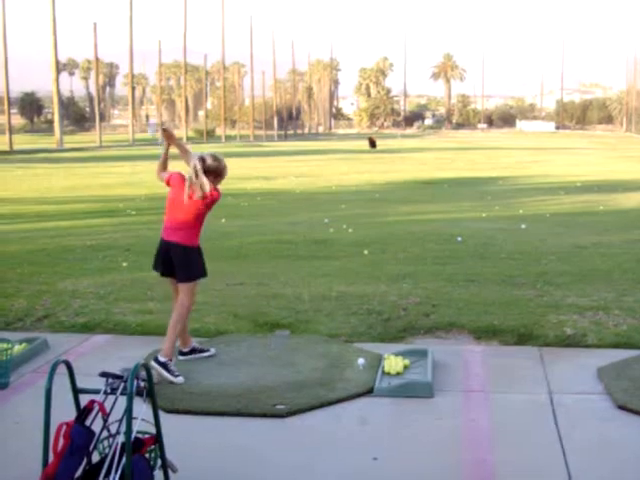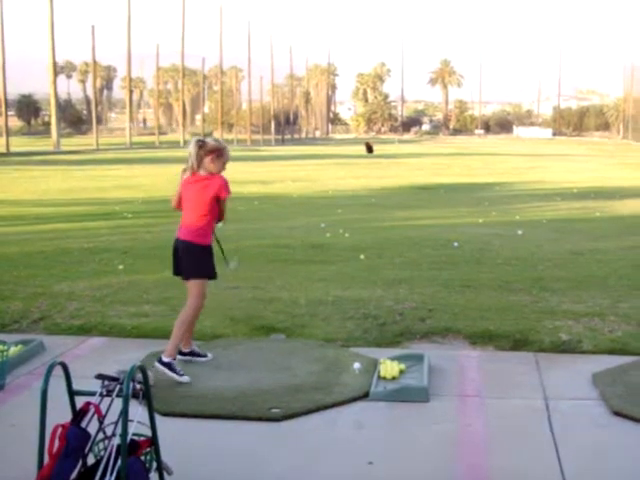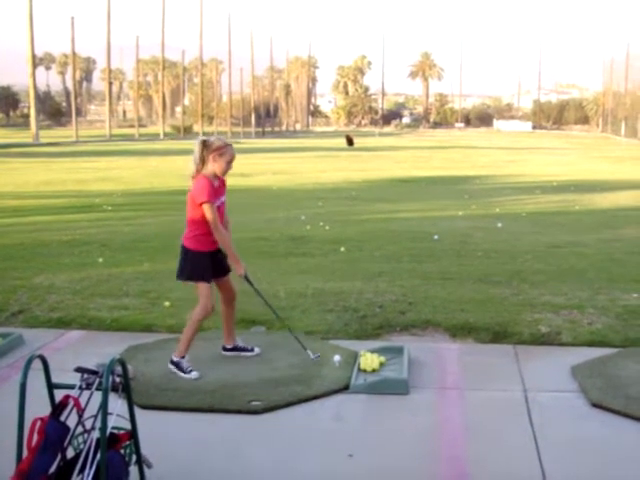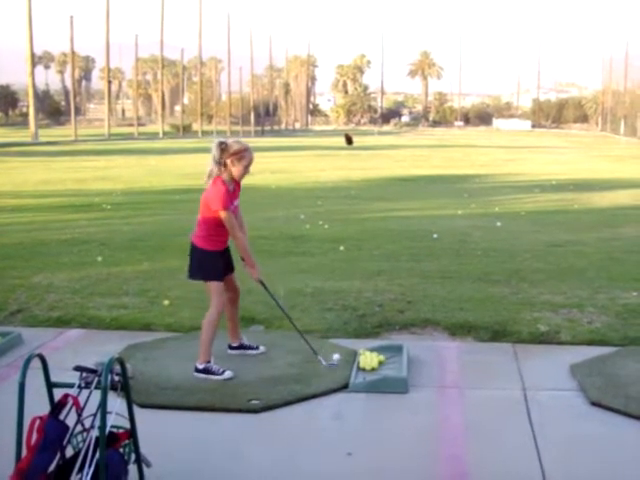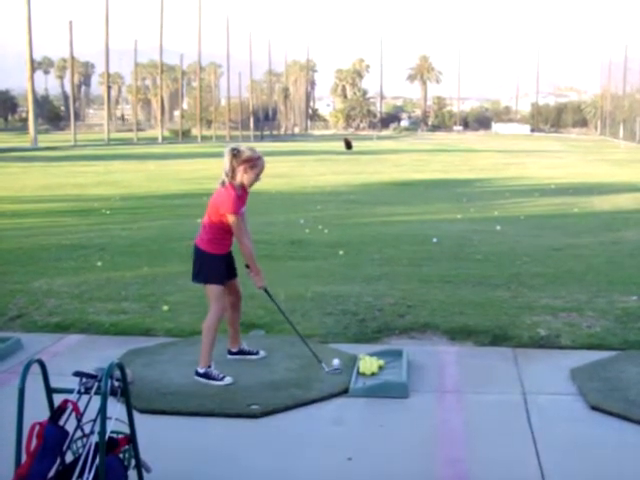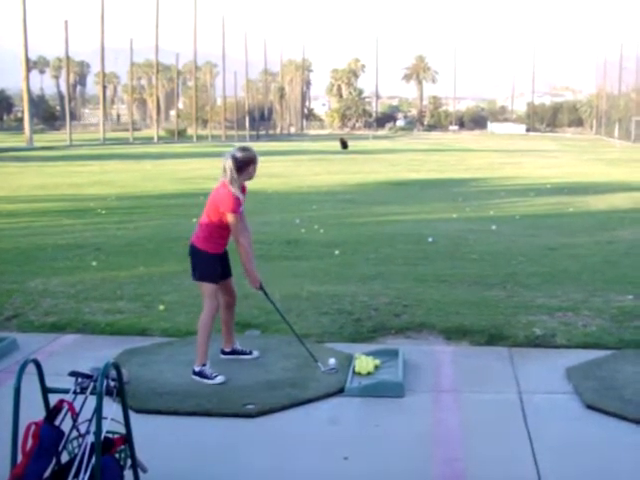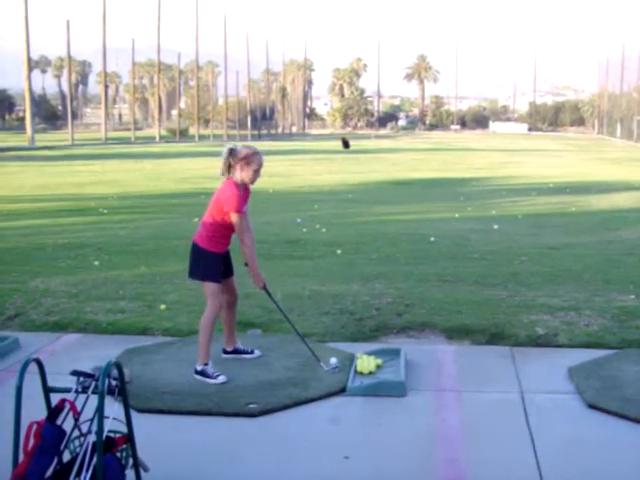
dt=0.7s
person 1, frame 1
left shoulder: (176, 181)
right shoulder: (212, 197)
left elbow: (160, 172)
right elbow: (192, 161)
left wrist: (167, 145)
right wrist: (177, 143)
left hip: (167, 245)
right hip: (187, 250)
left knee: (181, 298)
right knee: (185, 303)
left ankle: (186, 346)
right ankle: (164, 357)
person 1, frame 2
left shoulder: (186, 177)
right shoulder: (220, 183)
left elbow: (176, 205)
right elbow: (221, 216)
left hip: (182, 242)
right hip: (197, 246)
left knee: (197, 297)
right knee: (194, 302)
left ankle: (185, 347)
right ankle: (168, 356)
person 1, frame 3
left shoulder: (220, 182)
right shoulder: (203, 187)
left elbow: (224, 221)
right elbow: (217, 228)
left wrist: (230, 254)
right wrist: (235, 260)
left hip: (213, 249)
right hip: (196, 250)
left knee: (229, 295)
right knee: (206, 305)
left ankle: (230, 343)
right ankle: (178, 357)
person 1, frame 4
left shoulder: (234, 184)
right shoulder: (219, 192)
left elbow: (240, 222)
right elbow: (235, 233)
left wrist: (248, 258)
right wrist: (251, 265)
left hip: (219, 247)
right hip: (206, 249)
left knee: (233, 292)
right knee: (218, 303)
left ankle: (235, 342)
right ankle: (203, 363)
person 1, frame 5
left shoulder: (242, 190)
right shoulder: (228, 197)
left elbow: (245, 229)
right elbow: (242, 239)
left wrist: (252, 265)
right wrist: (256, 272)
left hip: (223, 251)
right hip: (209, 253)
left knee: (235, 297)
right knee: (217, 307)
left ankle: (235, 347)
right ankle: (204, 367)
person 1, frame 6
left shoulder: (239, 190)
right shoulder: (227, 196)
left elbow: (244, 229)
right elbow: (239, 239)
left wrist: (252, 265)
right wrist: (251, 273)
left hip: (218, 250)
right hip: (204, 251)
left knee: (229, 297)
right knee: (212, 305)
left ankle: (229, 346)
right ankle: (200, 366)
person 1, frame 7
left shoulder: (243, 189)
right shoulder: (232, 195)
left elbow: (248, 229)
right elbow: (244, 239)
left wrist: (253, 264)
right wrist: (255, 272)
left hip: (220, 249)
right hip: (206, 250)
left knee: (231, 296)
right knee: (215, 304)
left ankle: (230, 346)
right ankle: (202, 365)
